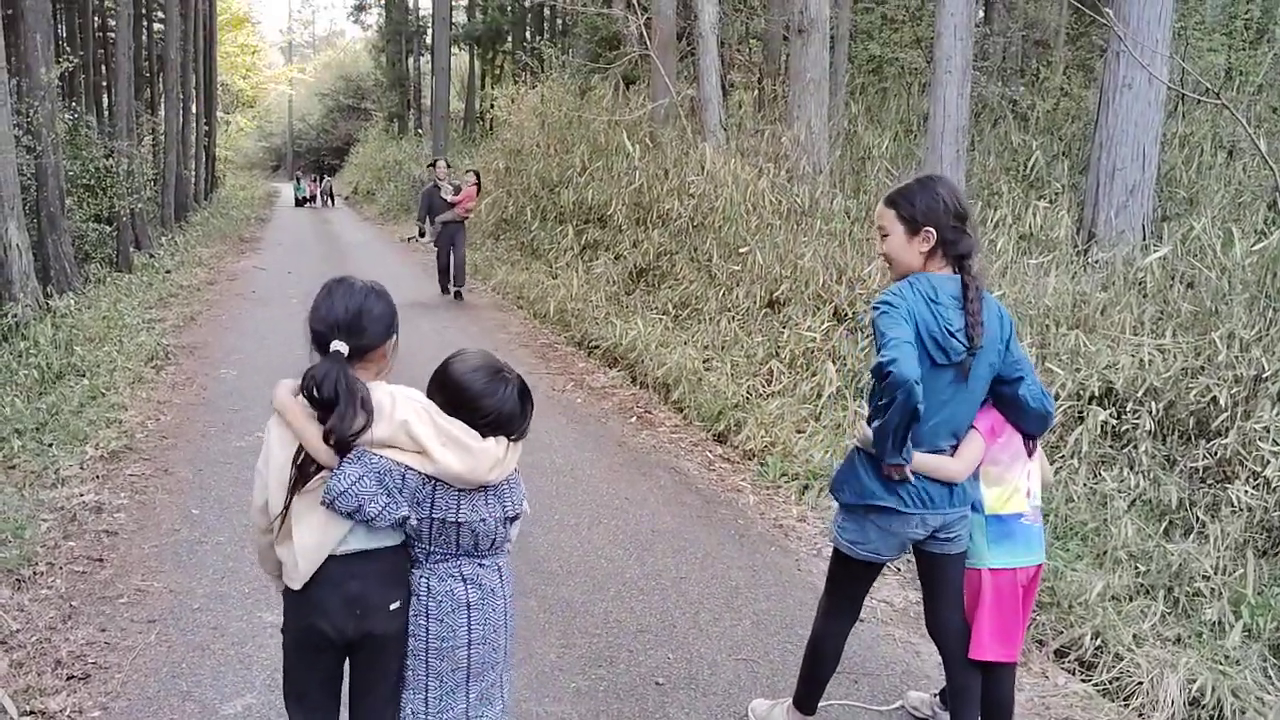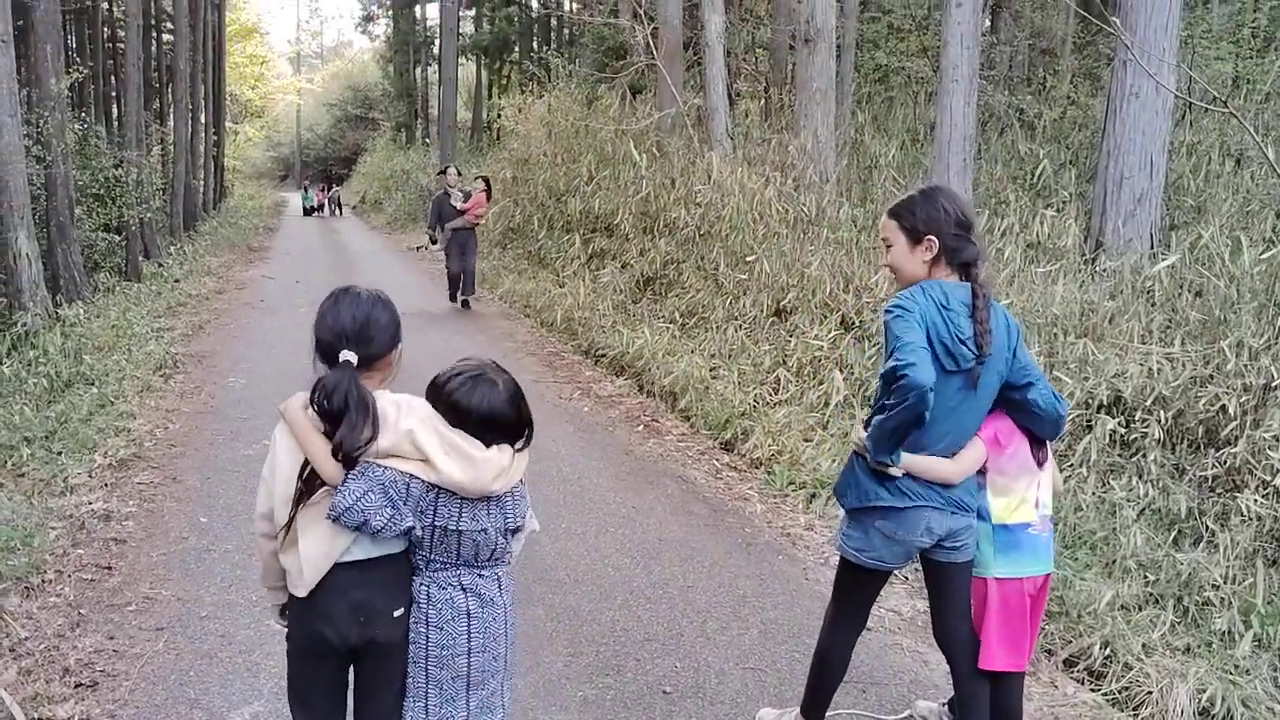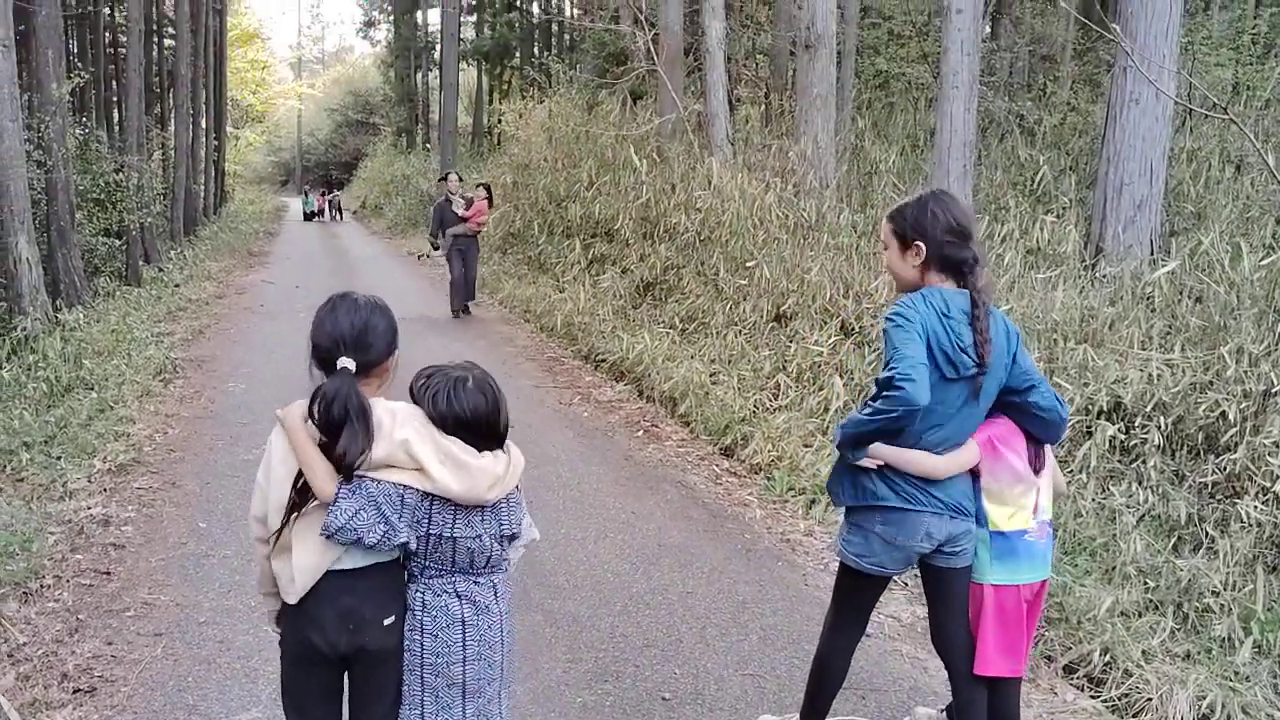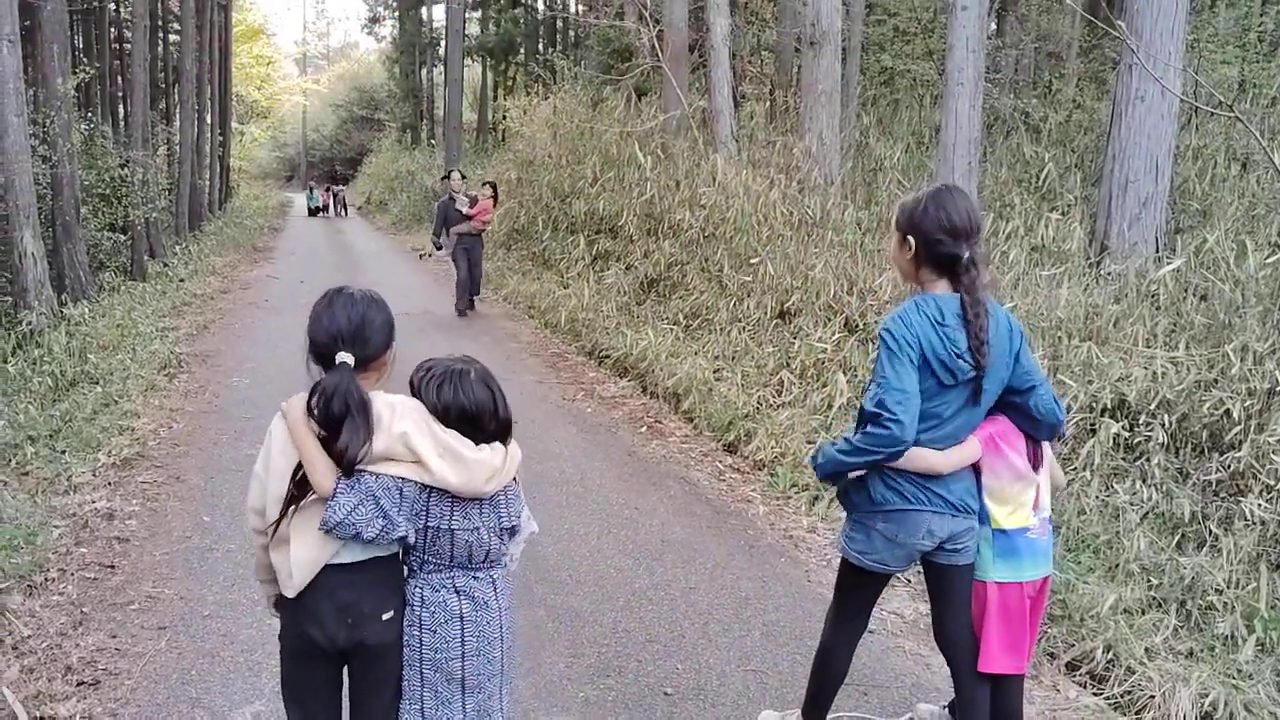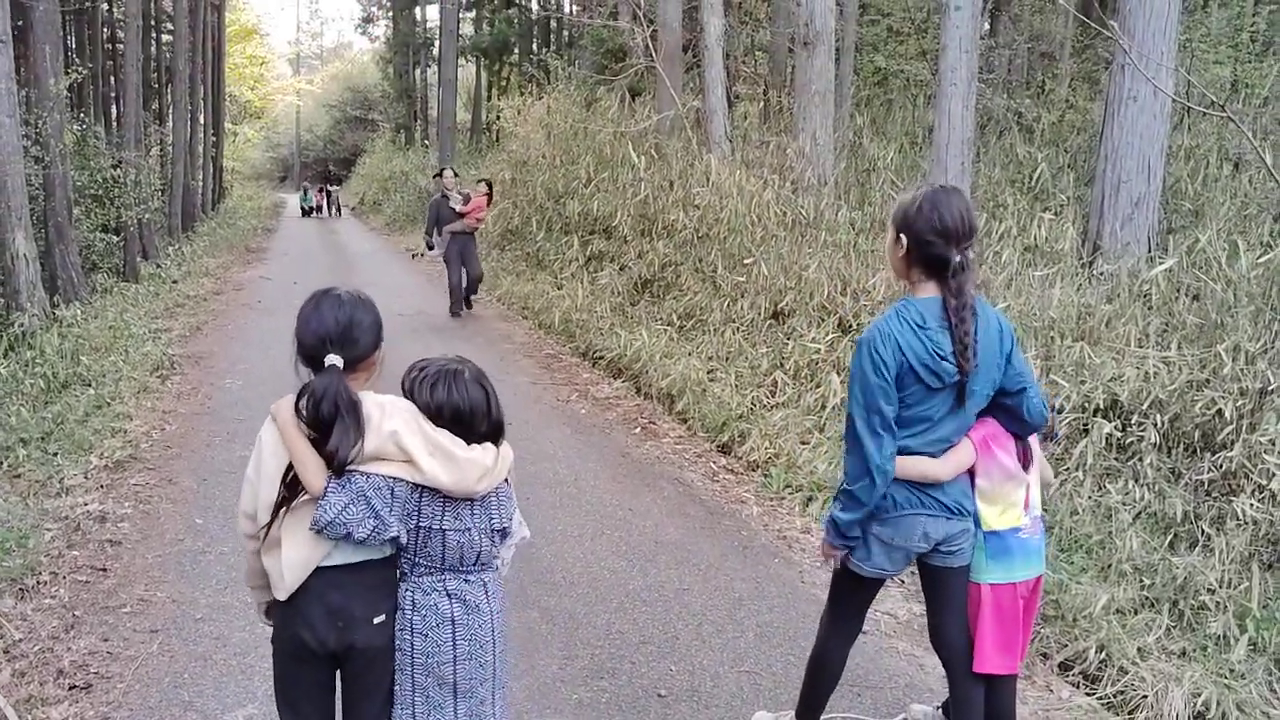
dt=0.2s
person 1, frame 1
left shoulder: (900, 301)
right shoulder: (992, 313)
left elbow: (901, 379)
right elbow: (1034, 405)
left wrist: (892, 449)
left hip: (888, 494)
right hip: (952, 498)
left knee: (838, 611)
right knee: (950, 621)
person 1, frame 2
left shoulder: (911, 307)
right shoulder: (999, 321)
left elbow: (914, 382)
right elbow: (1047, 409)
left wrist: (880, 441)
left hip: (892, 504)
right hip: (958, 505)
left knee: (844, 618)
right knee: (957, 630)
person 1, frame 3
left shoulder: (911, 316)
right shoulder: (998, 326)
left elbow: (907, 401)
right elbow: (1049, 412)
left wrist: (851, 433)
left hip: (891, 508)
right hip: (956, 509)
left knee: (844, 625)
right knee: (956, 636)
person 1, frame 4
left shoulder: (904, 327)
right shoulder: (1002, 324)
left elbow: (891, 430)
right elbow: (1046, 413)
left wrist: (829, 459)
left hip: (894, 507)
right hip: (960, 506)
left knee: (846, 621)
right knee: (959, 632)
person 1, frame 5
left shoulder: (884, 336)
right shoulder: (994, 325)
left elbow: (871, 447)
right elbow: (1032, 415)
left wrist: (842, 525)
left hip: (890, 512)
right hip: (954, 508)
left knee: (840, 624)
right knee: (954, 635)
person 2, frame 1
right shoulder: (402, 410)
left elbow: (264, 513)
right elbow: (482, 462)
left wrist: (284, 575)
right wrist: (508, 444)
left hip: (312, 590)
right hip: (383, 584)
person 2, frame 2
right shoulder: (408, 419)
left elbow: (269, 522)
right elbow: (486, 472)
left wrist: (279, 595)
right wrist: (515, 453)
left hip: (316, 596)
right hip: (386, 592)
person 2, frame 3
left shoulder: (290, 429)
right shoulder: (403, 428)
left elbow: (264, 526)
right elbow: (481, 482)
left wrist: (276, 601)
right wrist: (511, 459)
left hip: (309, 604)
right hip: (380, 600)
person 2, frame 4
left shoulder: (290, 422)
right shoulder: (402, 420)
left elbow: (262, 517)
right elbow: (478, 474)
left wrist: (274, 586)
right wrist: (507, 453)
left hip: (309, 597)
right hip: (379, 594)
person 2, frame 5
left shoulder: (280, 424)
right shoulder: (393, 421)
left elbow: (254, 522)
right elbow: (470, 473)
left wrist: (265, 594)
right wrist: (500, 455)
left hip: (301, 599)
right hip: (371, 596)
person 3, frame 1
left shoulder: (416, 478)
right shoulder: (505, 474)
left elbow: (337, 460)
left wrist: (287, 403)
left hip: (434, 611)
right hip: (490, 607)
person 3, frame 2
left shoulder: (421, 486)
right shoulder: (511, 483)
left elbow: (338, 475)
left wrist: (296, 415)
left hip: (436, 619)
right hip: (490, 616)
person 3, frame 3
left shoulder: (415, 495)
right shoulder: (506, 489)
left elbow: (331, 492)
right elbow: (514, 546)
left wrist: (294, 424)
left hip: (433, 625)
right hip: (488, 620)
person 3, frame 4
left shoulder: (414, 490)
right shoulder: (503, 482)
left elbow: (330, 486)
right elbow: (513, 542)
left wrist: (296, 417)
left hip: (432, 619)
right hip: (488, 616)
person 3, frame 5
left shoulder: (404, 491)
right shoulder: (495, 486)
left elbow: (323, 487)
right elbow: (504, 546)
left wrist: (285, 418)
left hip: (424, 623)
right hip: (480, 618)
person 4, frame 1
left shoulder: (988, 418)
left elbow: (956, 469)
right elbow: (1045, 475)
left hip: (997, 551)
right hip: (1026, 546)
left knee: (995, 650)
right knee: (987, 641)
person 4, frame 2
left shoulder: (994, 427)
left elbow: (952, 472)
right elbow: (1056, 484)
left hip: (1004, 559)
right hip: (1036, 555)
left knee: (1002, 661)
right knee: (989, 647)
person 4, frame 3
left shoulder: (991, 433)
left elbow: (940, 467)
right elbow: (1059, 486)
left wrist: (876, 450)
left hip: (1001, 565)
right hip: (1033, 559)
left knee: (1000, 664)
right knee: (992, 653)
person 4, frame 4
left shoulder: (992, 431)
right elbow: (1058, 481)
left hip: (1003, 562)
right hip: (1036, 557)
left knee: (1004, 663)
right knee: (994, 650)
person 4, frame 5
left shoulder: (982, 432)
left elbow: (940, 471)
right elbow: (1047, 478)
left hip: (996, 563)
right hip: (1027, 556)
left knee: (995, 663)
right knee: (985, 650)
